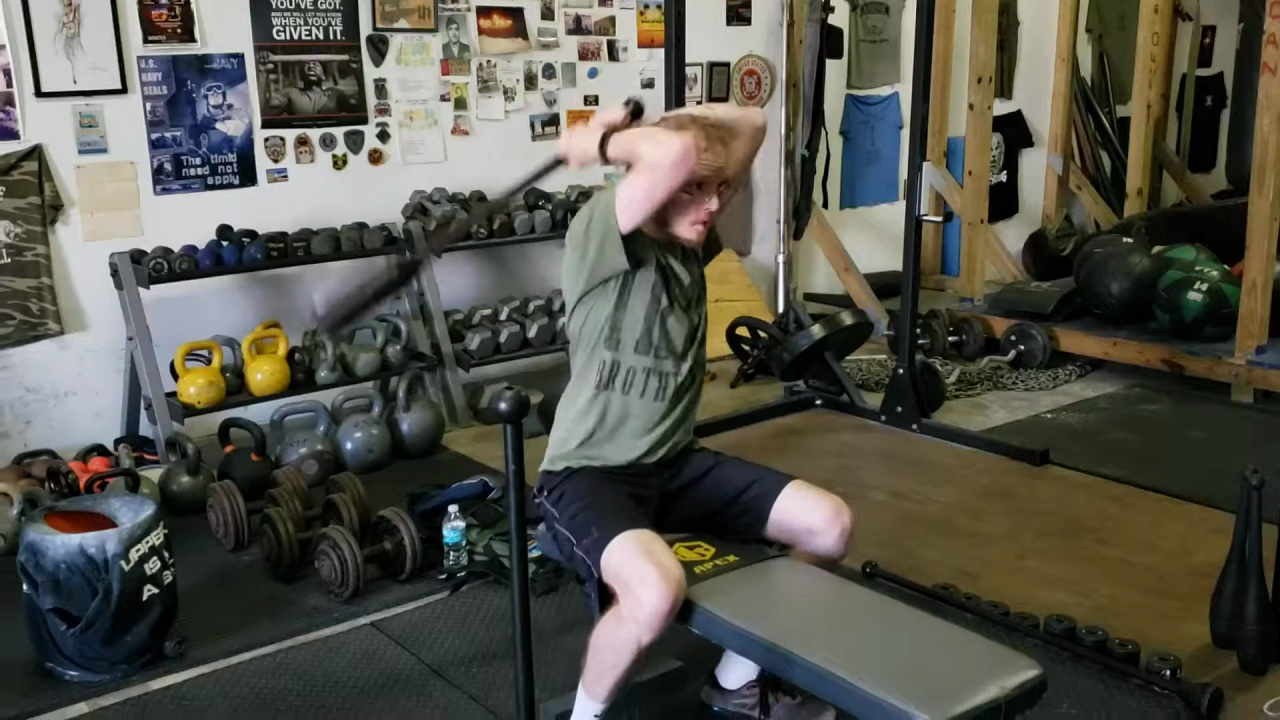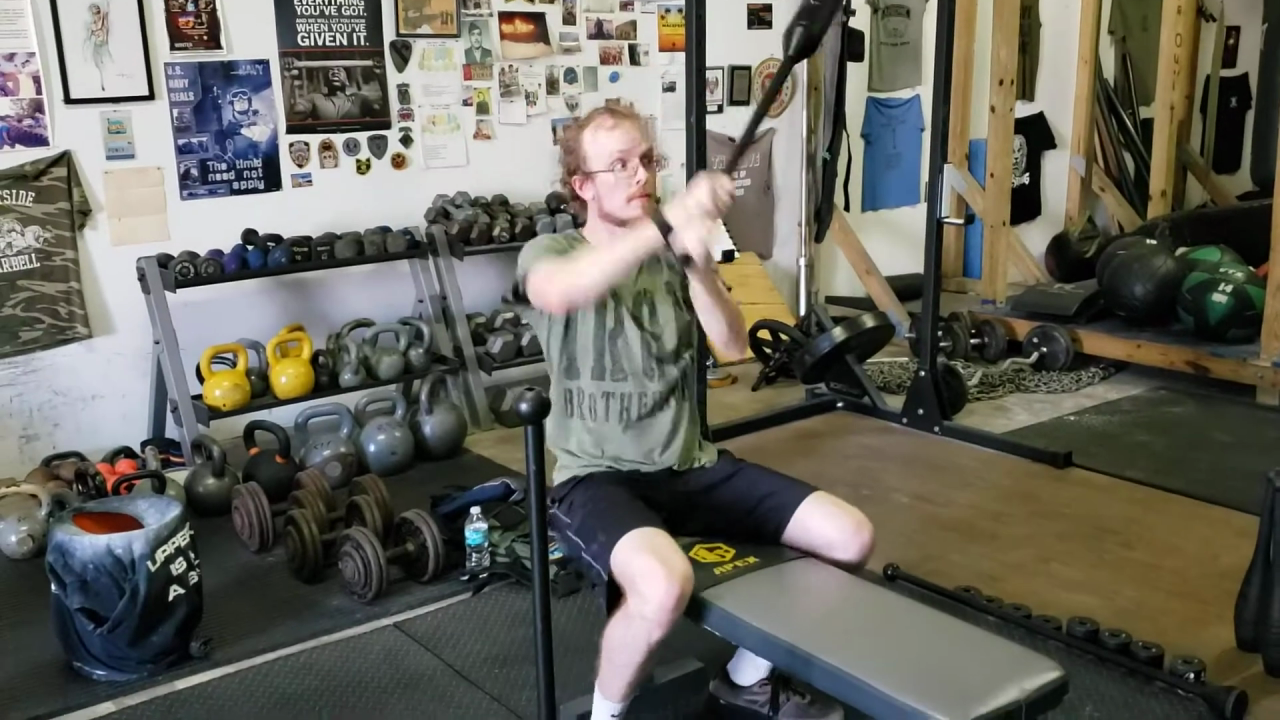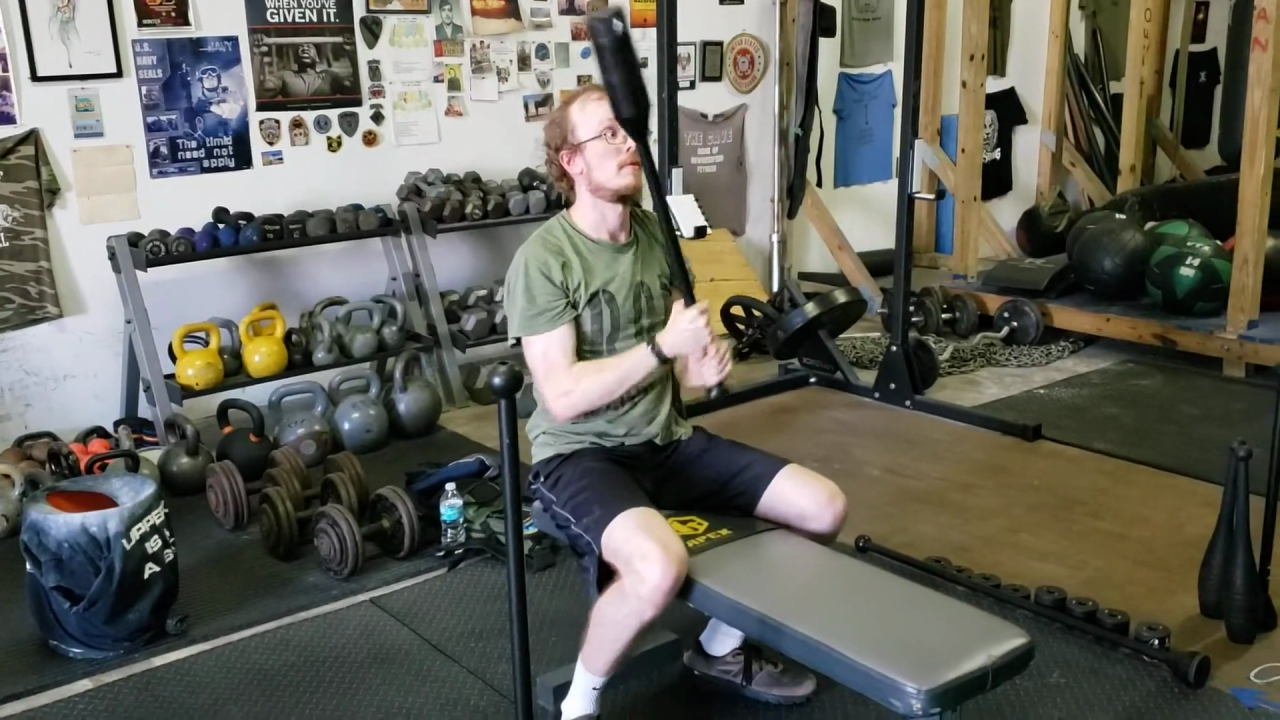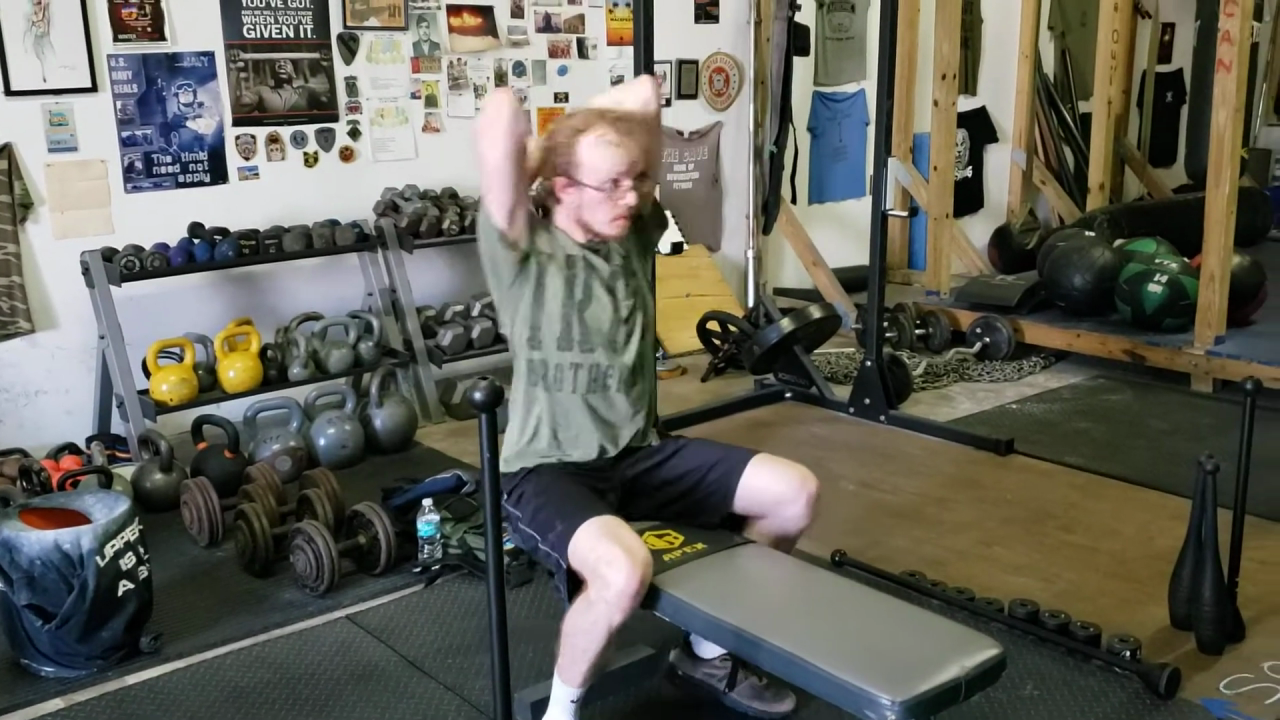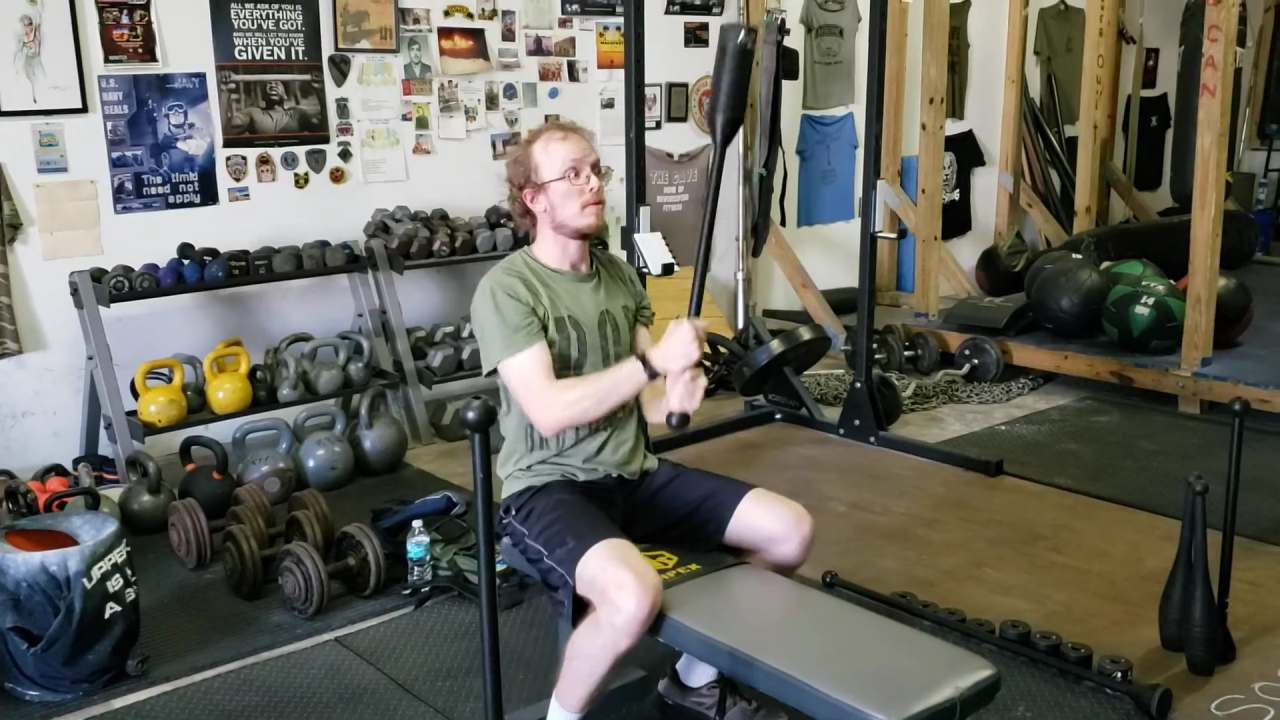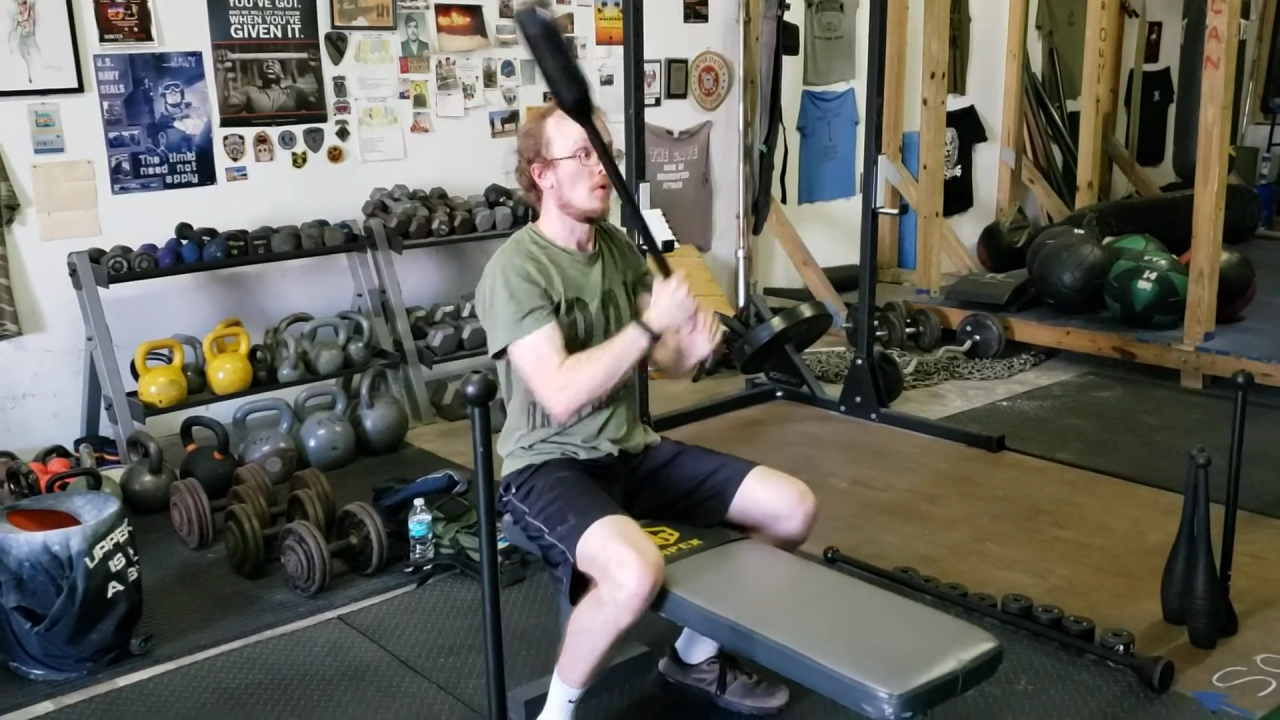
dt=0.7s
person 1, frame 1
left shoulder: (688, 236)
right shoulder: (602, 237)
left elbow: (749, 121)
right elbow: (673, 156)
left wrist: (622, 130)
right wrist: (611, 141)
left hip: (674, 464)
right hip: (588, 474)
left knee: (831, 524)
right knee: (655, 591)
person 1, frame 2
left shoulder: (678, 247)
right shoulder: (555, 256)
left elbow: (731, 343)
right elbow: (558, 293)
left wrist: (697, 258)
right wrist: (665, 227)
left hip: (690, 465)
right hip: (598, 478)
left knee: (851, 536)
right knee: (662, 586)
person 1, frame 3
left shoulder: (657, 234)
right shoulder: (543, 259)
right elbow: (563, 397)
left wrist: (701, 362)
right wrist: (662, 346)
left hip: (663, 440)
right hip: (577, 455)
left knee: (823, 507)
right knee: (657, 566)
left ankle: (720, 648)
person 1, frame 4
left shoulder: (629, 227)
right shoulder: (520, 241)
left elbow: (643, 95)
right elbow: (500, 107)
right wrist: (528, 168)
left hip: (638, 454)
right hip: (548, 469)
left knee: (794, 493)
right knee: (623, 572)
left ankle: (708, 650)
person 1, frame 5
left shoulder: (618, 274)
right shoulder: (506, 289)
left elbow: (647, 388)
right elbow: (549, 411)
left wrist: (674, 391)
right wrist: (651, 363)
left hip: (633, 474)
right hip: (547, 488)
left knee: (790, 530)
right knee: (632, 594)
person 1, frame 6
left shoulder: (617, 246)
right shoulder: (515, 270)
left elbow: (656, 354)
right elbow: (562, 394)
left wrist: (686, 342)
right wrist: (650, 325)
left hip: (632, 451)
right hip: (548, 467)
left knee: (792, 507)
right knee: (634, 571)
left ankle: (696, 655)
